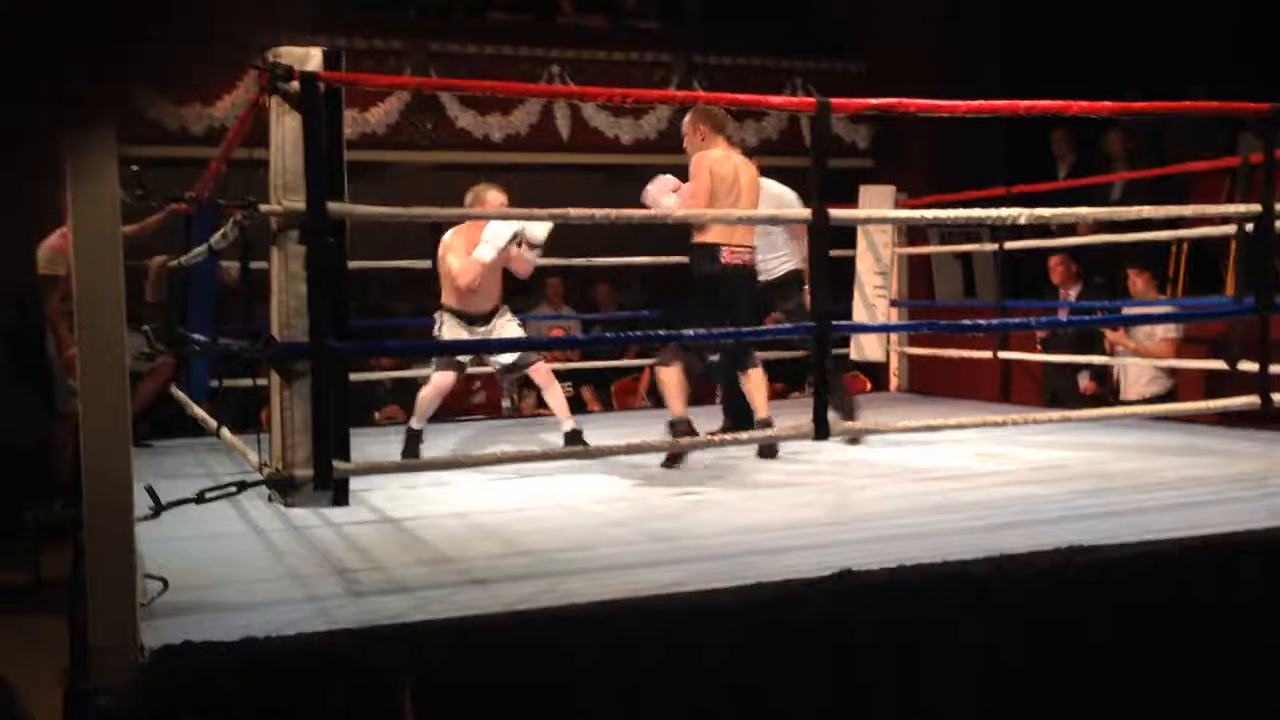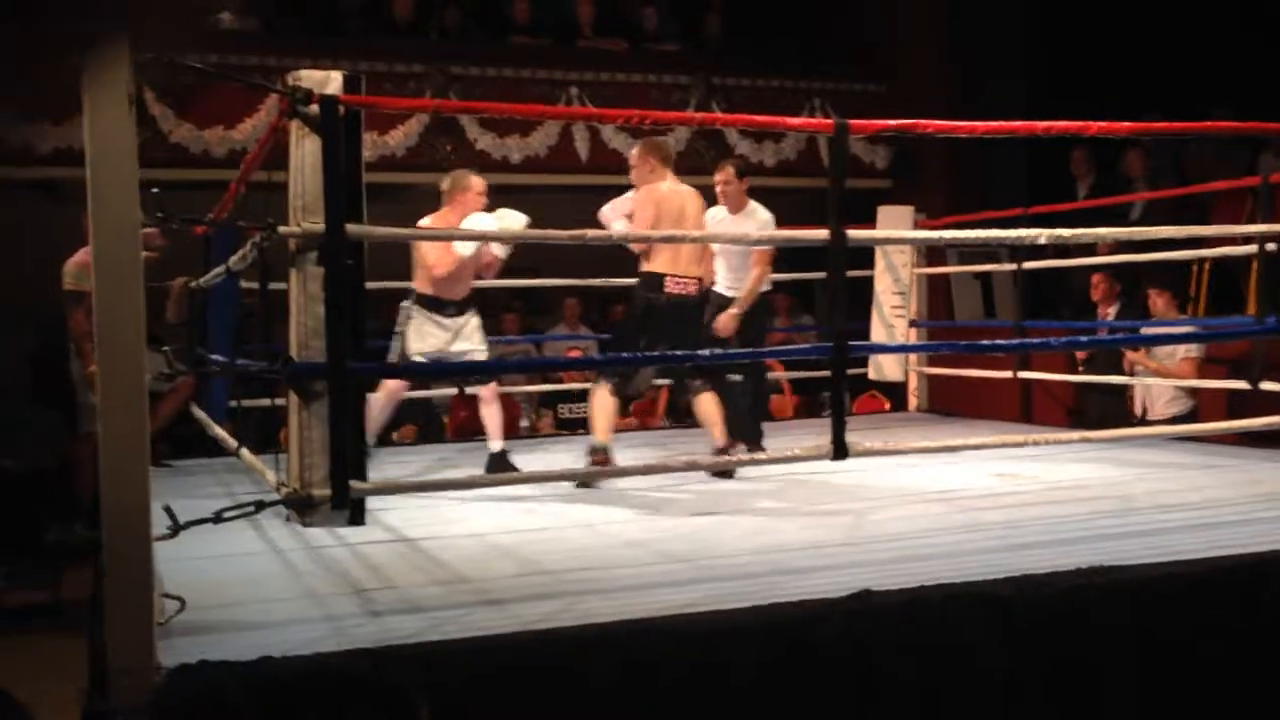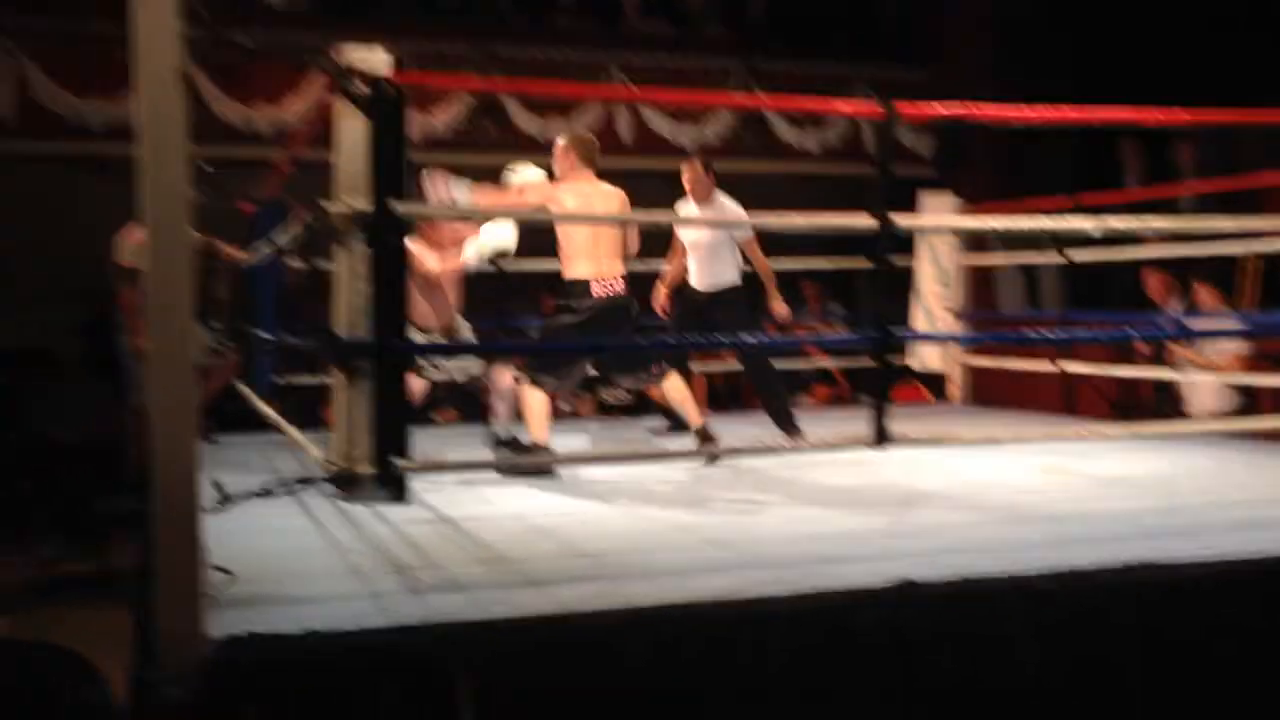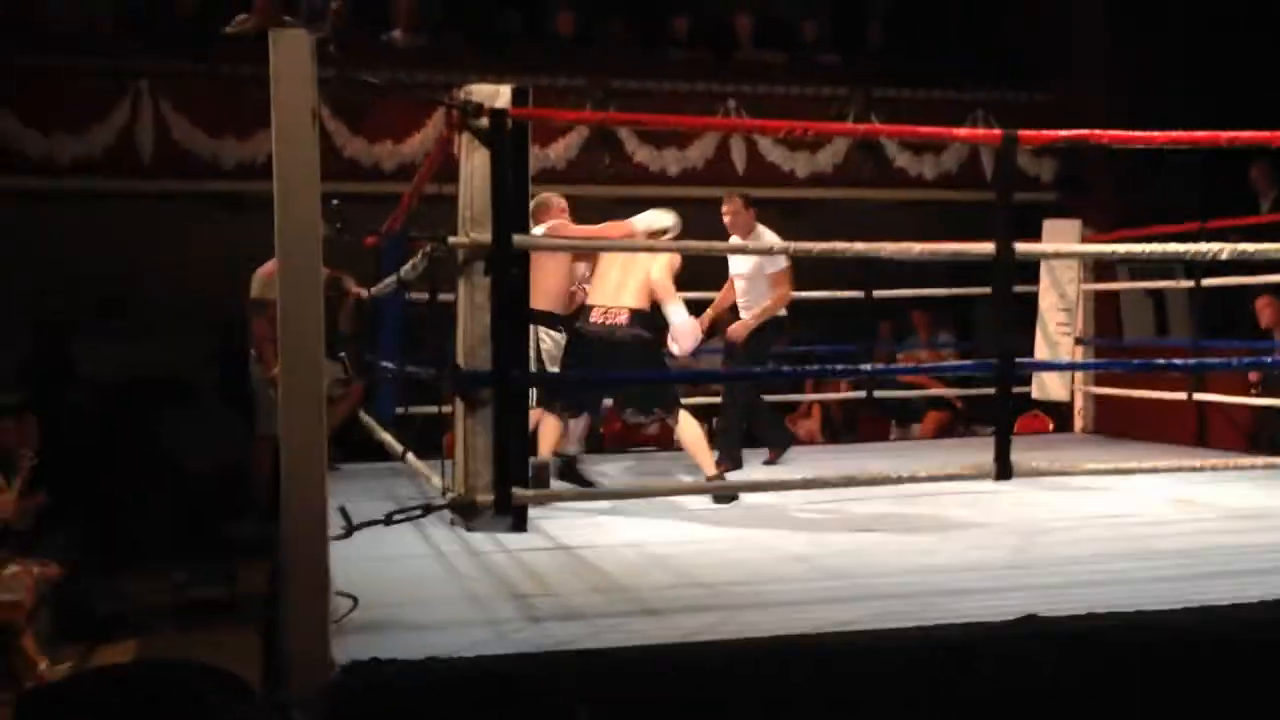
dt=0.5s
person 1, frame 1
left shoulder: (704, 160)
right shoulder: (748, 168)
left wrist: (664, 199)
left hip: (711, 263)
right hip: (743, 265)
left knee: (670, 348)
right knee: (744, 353)
left ankle: (682, 429)
right ankle: (764, 429)
person 1, frame 2
left shoulder: (651, 193)
right shoulder: (696, 198)
left elbow: (639, 243)
left wrist: (615, 221)
left hip: (657, 295)
right hip: (691, 293)
left knee: (613, 376)
right knee: (697, 381)
left ankle: (600, 454)
right ankle: (723, 452)
person 1, frame 3
left shoulder: (556, 193)
right shoulder: (618, 197)
left elbow: (499, 200)
right elbow: (631, 247)
left wrist: (457, 192)
left hip: (580, 299)
right hip: (618, 298)
left knee: (536, 377)
right knee: (654, 369)
left ankle: (540, 451)
right ankle: (703, 435)
person 1, frame 4
right shoulder: (667, 255)
right elbow: (660, 279)
right wrist: (683, 324)
left hip: (590, 328)
right hip: (632, 332)
left knee: (560, 403)
right knee: (673, 412)
left ankle: (540, 472)
right ankle: (715, 480)
person 2, frame 1
left shoulder: (497, 234)
right shoulder: (453, 240)
left elbow: (523, 271)
right elbow: (463, 281)
left wrist: (532, 245)
right wrist: (491, 246)
left hip: (495, 319)
right hip: (456, 322)
left knee: (543, 373)
right knee: (441, 382)
left ankle: (572, 435)
right ankle: (413, 434)
person 2, frame 2
left shoulder: (473, 226)
right shoulder: (429, 227)
left elbow: (487, 272)
right elbow: (438, 269)
left wrist: (502, 245)
right wrist: (470, 241)
left hip: (462, 314)
right hip: (424, 314)
left knee: (488, 388)
right knee: (394, 387)
left ankle: (498, 459)
person 2, frame 3
left shoulder: (459, 236)
right shoulder: (413, 250)
right elbow: (441, 271)
right wrist: (478, 250)
left hip: (455, 333)
right hip: (421, 339)
left knee: (505, 381)
right knee: (414, 388)
left ankle: (503, 436)
person 2, frame 4
right shoulder: (551, 231)
right elbow: (601, 232)
right wrist: (641, 224)
left hip: (554, 328)
right hip: (539, 329)
right knee: (537, 408)
left ankle: (569, 461)
person 3, frame 1
left shoulder: (780, 194)
left elbow: (805, 241)
left wrist: (810, 287)
left hip: (786, 279)
left ankle: (847, 413)
right ankle: (735, 421)
person 3, frame 2
left shoulder: (762, 219)
right shoulder: (712, 216)
left elbow: (760, 272)
left wrist: (735, 312)
left hip: (752, 302)
right hip: (719, 297)
left knee: (752, 369)
left ankle: (752, 435)
right ankle: (735, 430)
person 3, frame 3
left shoulder: (730, 211)
right shoulder: (682, 210)
left elbow: (756, 256)
left wrist: (775, 297)
right wrist: (664, 287)
left hip: (728, 293)
right hip: (694, 293)
left knee: (752, 358)
left ankle: (785, 420)
person 3, frame 4
left shoulder: (768, 243)
right shoulder: (733, 243)
left elbow: (783, 294)
left wrist: (748, 323)
right wrist: (709, 314)
left hip: (766, 324)
right hip: (744, 323)
left knee: (735, 384)
right knee: (741, 386)
left ankle: (729, 455)
right ankle: (779, 438)
person 4, frame 1
right shoulder: (53, 248)
left elbow: (137, 232)
right elbow: (52, 307)
left wrist: (167, 212)
right wrist: (69, 351)
right hip: (73, 337)
left knee: (164, 365)
right knee: (72, 413)
right ankle: (66, 483)
person 4, frame 2
right shoulder: (80, 264)
right elbow: (75, 318)
left wrist: (155, 244)
right wrist: (91, 365)
right hip: (97, 354)
left knee: (184, 384)
right knee: (94, 429)
right ankle: (87, 505)
person 4, frame 3
right shoulder: (137, 241)
left elbow: (210, 245)
right elbow: (127, 296)
left wrist: (232, 254)
right wrist: (141, 338)
right hip: (147, 326)
left knee: (230, 359)
person 4, frame 4
right shoulder: (269, 274)
left elbow: (337, 280)
right elbow: (258, 325)
left wrist: (352, 289)
right wrist: (272, 368)
right hip: (275, 363)
left knee: (353, 387)
right knee: (268, 434)
right ankle: (262, 502)
